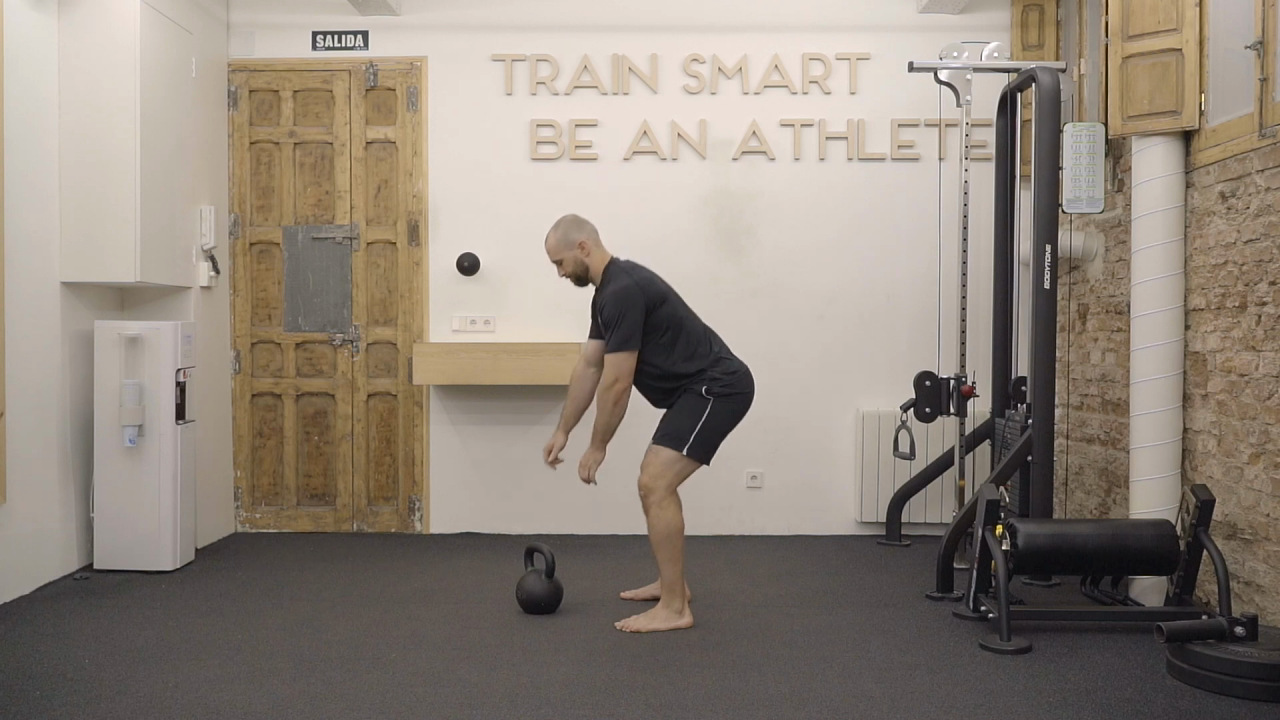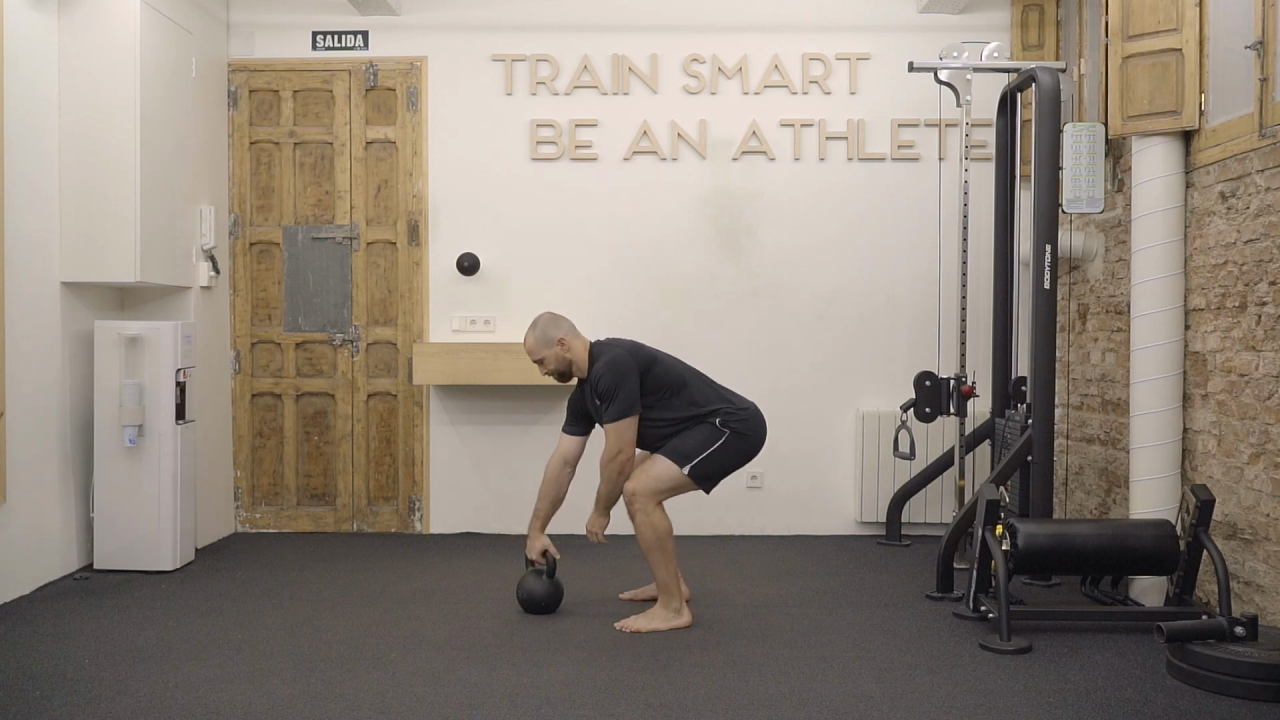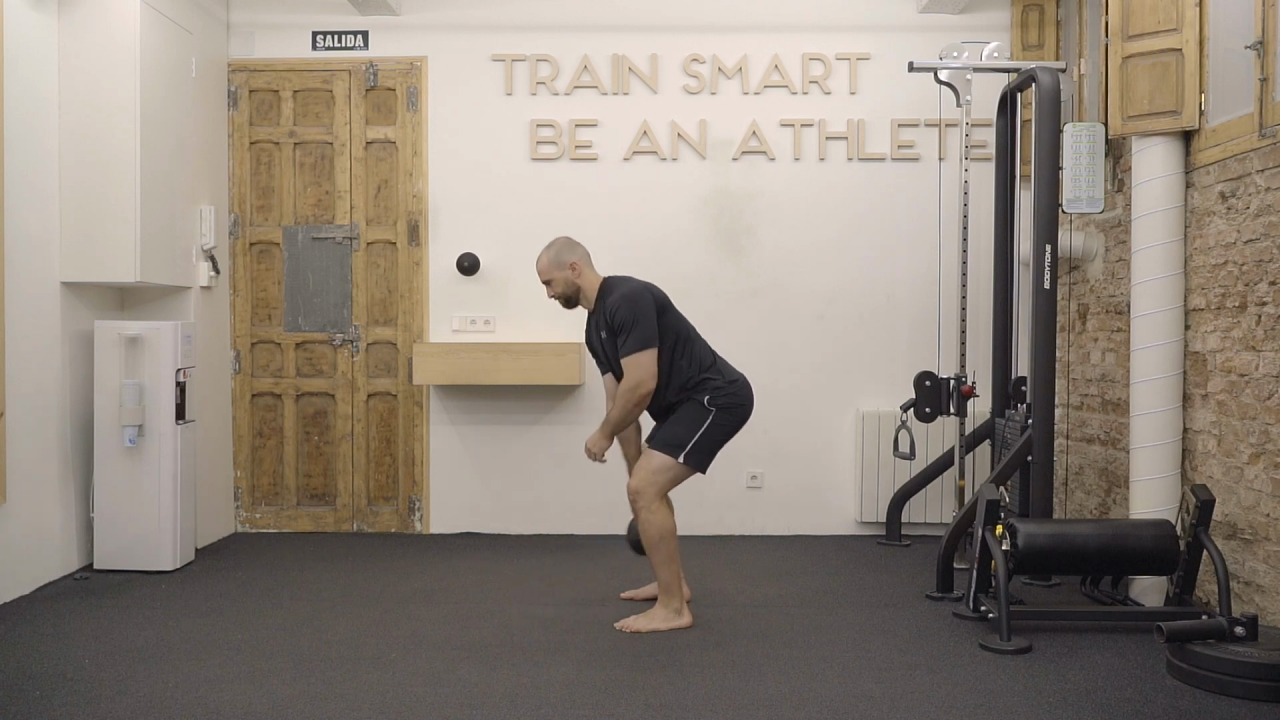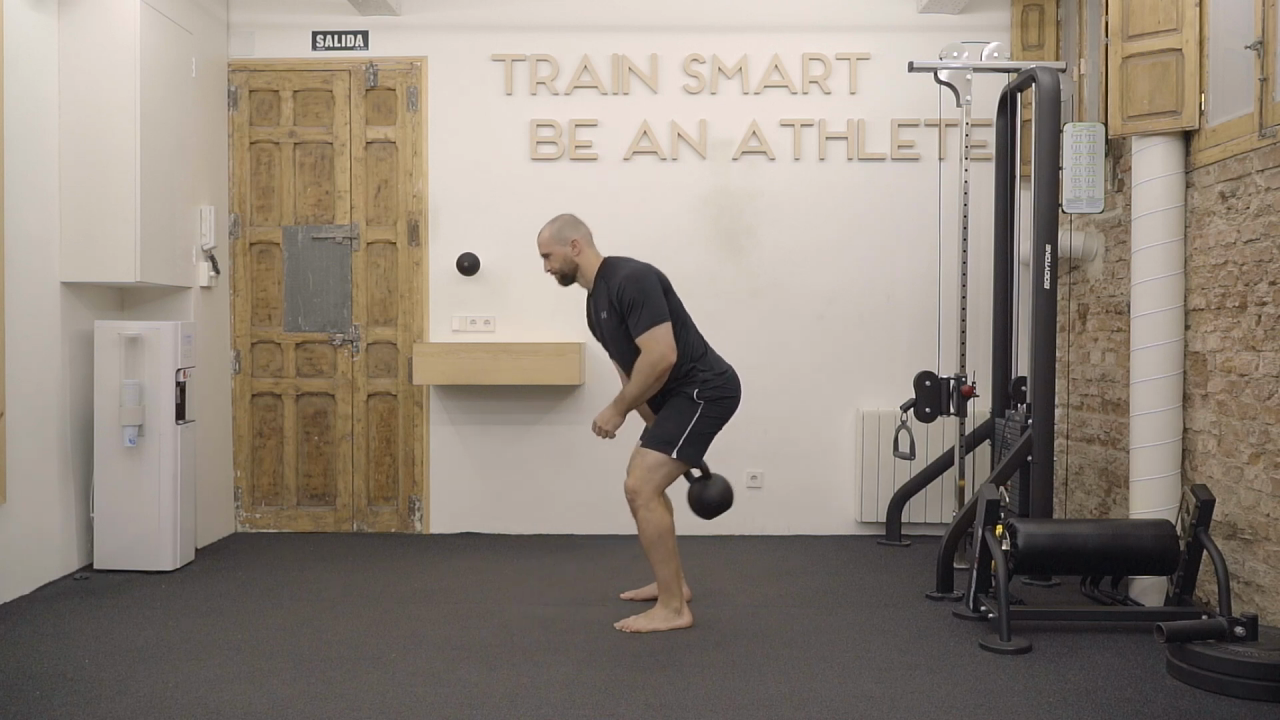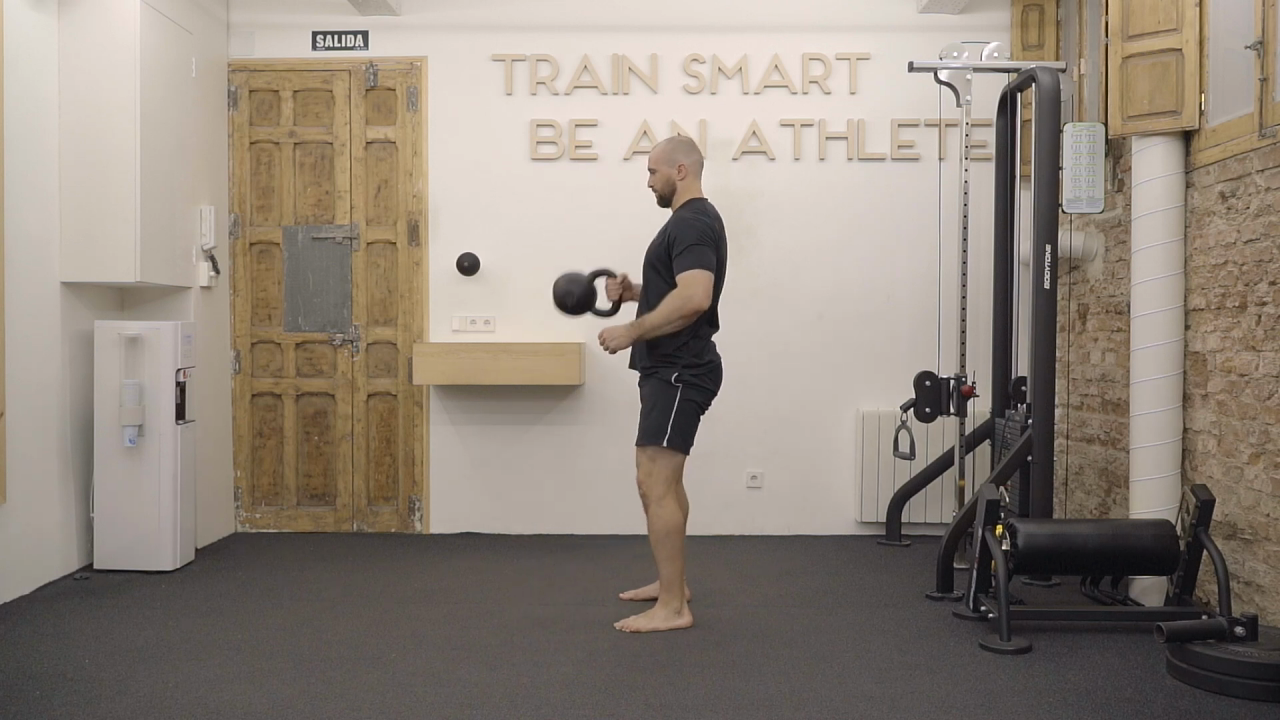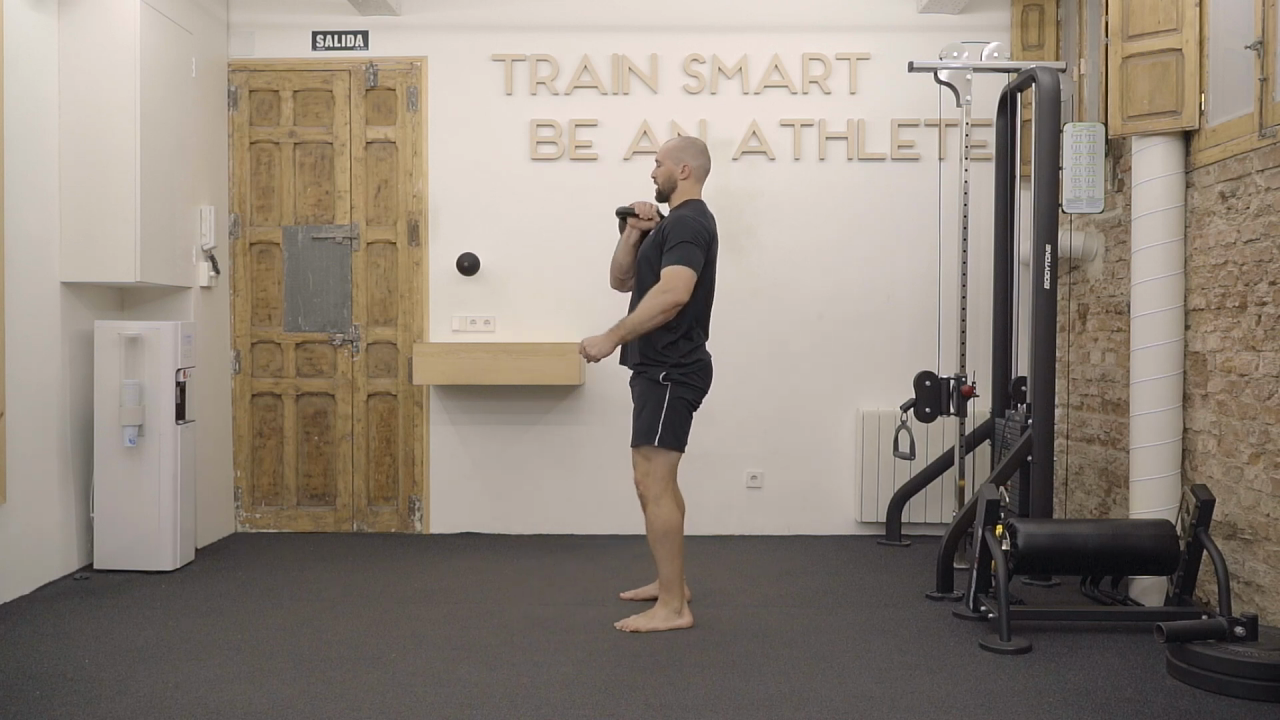
dt=0.5s
person 1, frame 1
left shoulder: (622, 292)
right shoulder: (613, 289)
left elbow: (617, 383)
right elbow: (588, 367)
left wrist: (596, 449)
right wrist: (561, 430)
left hip: (717, 388)
right hip: (703, 385)
left knee: (654, 486)
right knee: (656, 484)
left ankle: (674, 607)
right ankle: (672, 582)
person 1, frame 2
left shoulder: (614, 366)
right shoulder: (585, 391)
left elbow: (620, 454)
right elbow: (562, 463)
left wrist: (600, 513)
right wrist: (536, 530)
left hip: (732, 427)
right hip: (715, 426)
left knee: (639, 493)
right knee: (635, 483)
left ankle: (672, 607)
right ankle: (671, 584)
person 1, frame 3
left shoulder: (628, 300)
right shoulder: (596, 325)
left elbow: (640, 386)
right elbow: (618, 398)
left wrist: (602, 436)
right wrist: (637, 465)
left hip: (717, 399)
right hip: (698, 399)
left knee: (644, 488)
right knee: (645, 482)
left ankle: (672, 607)
right ankle: (672, 582)
person 1, frame 4
left shoulder: (631, 279)
right shoulder: (597, 301)
left elbow: (661, 356)
right elbow: (632, 366)
left wrist: (616, 411)
left hip: (704, 391)
right hip: (686, 393)
left knee: (642, 486)
right knee: (645, 482)
left ankle: (671, 609)
right ankle: (673, 584)
person 1, frame 5
left shoulder: (692, 222)
right shoulder: (688, 222)
left elbow: (695, 298)
left wrist: (631, 331)
right wrist: (632, 293)
left hip: (679, 372)
right hip: (673, 370)
left knee: (654, 485)
right knee: (663, 483)
left ankle: (673, 607)
right ankle: (672, 583)
person 1, frame 6
left shoulder: (688, 222)
right shoulder: (671, 224)
left elbow: (672, 294)
right elbow: (621, 280)
left wrist: (610, 338)
right wrist: (633, 232)
left hip: (670, 371)
right hip: (661, 368)
left knee: (652, 484)
right knee: (659, 481)
left ankle: (673, 607)
right ankle: (672, 582)
